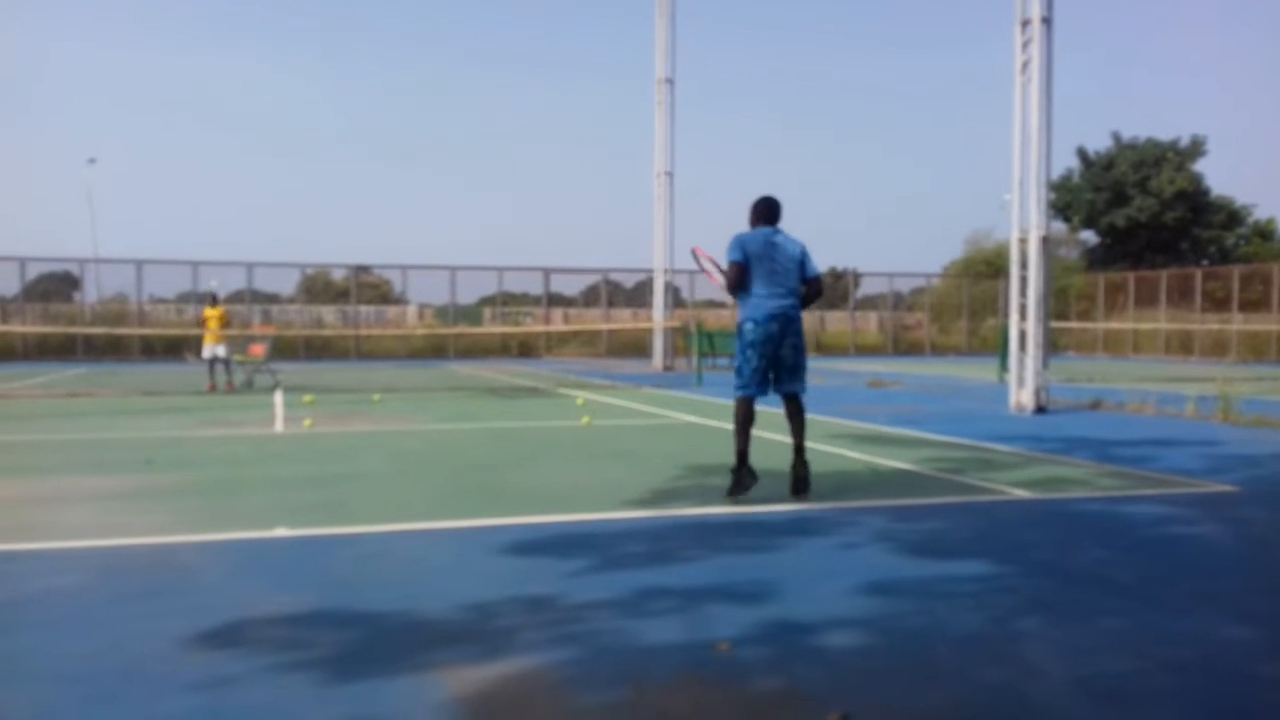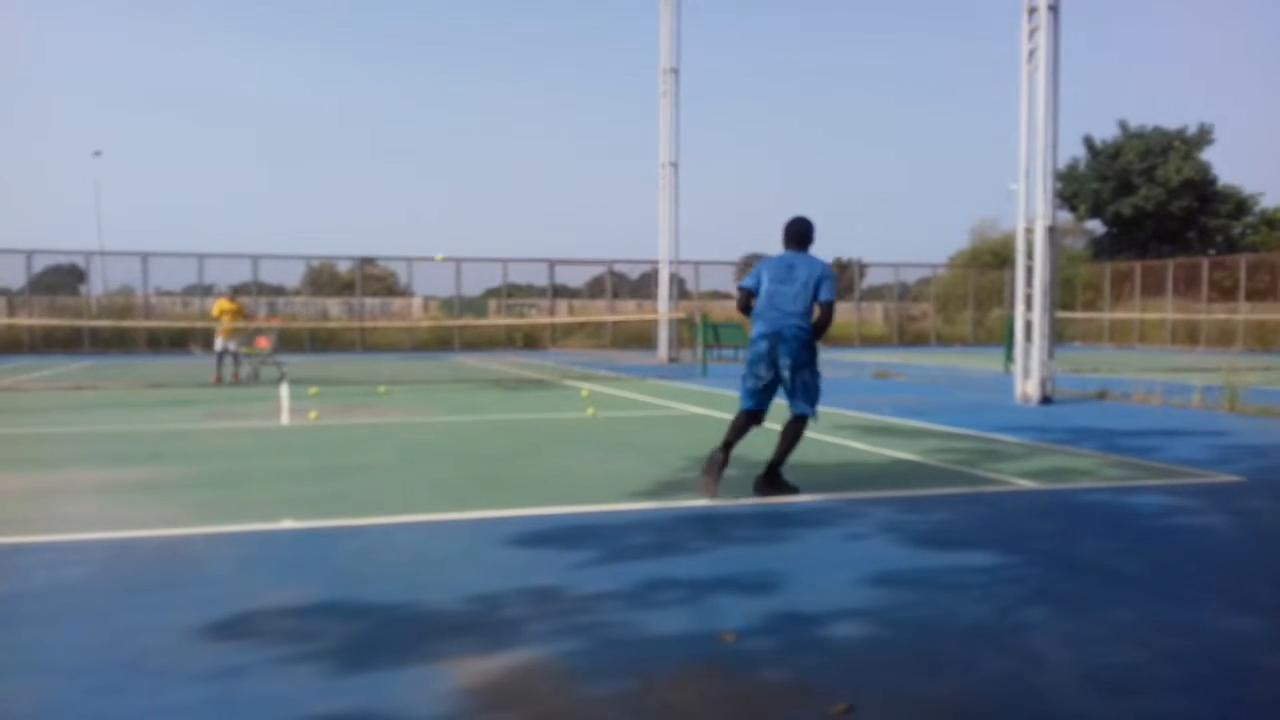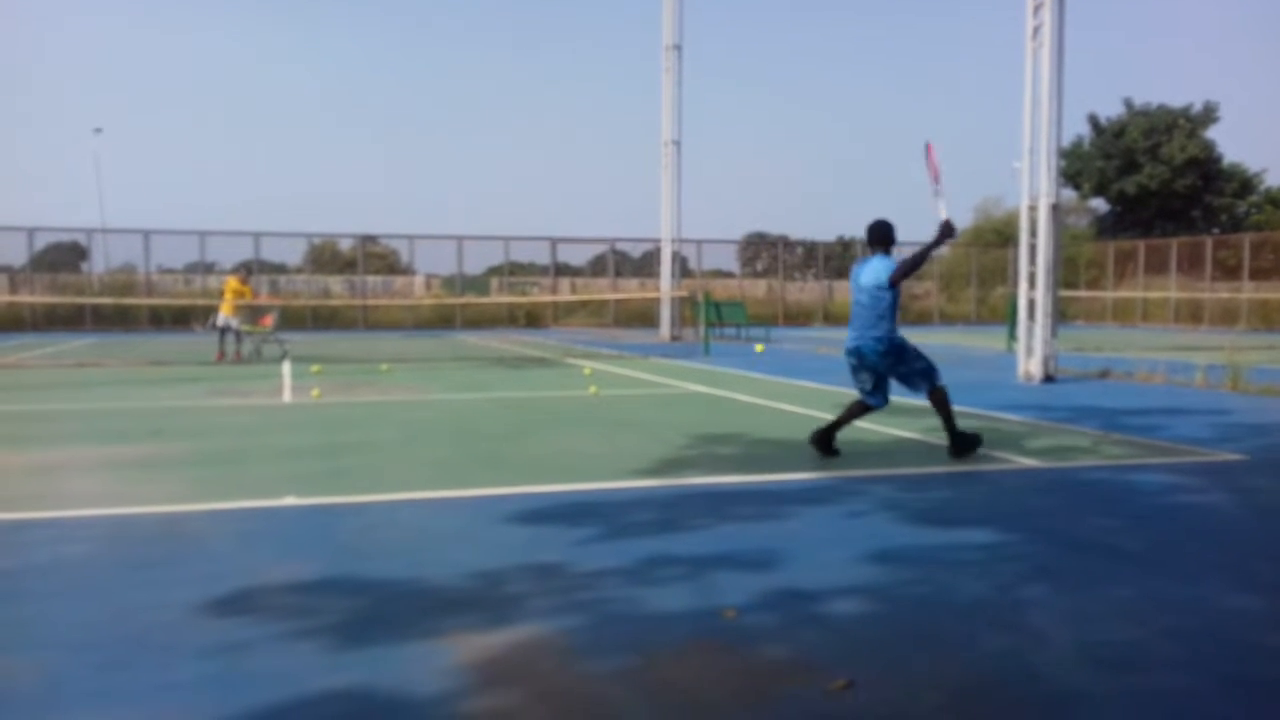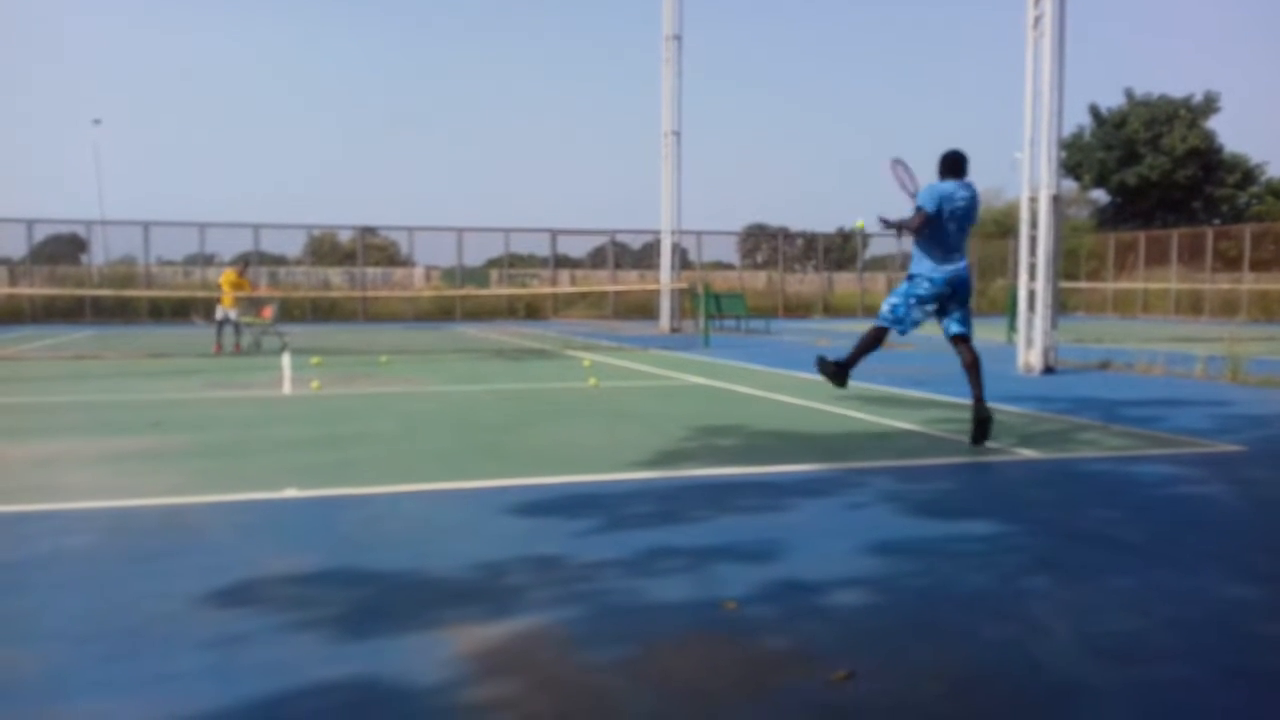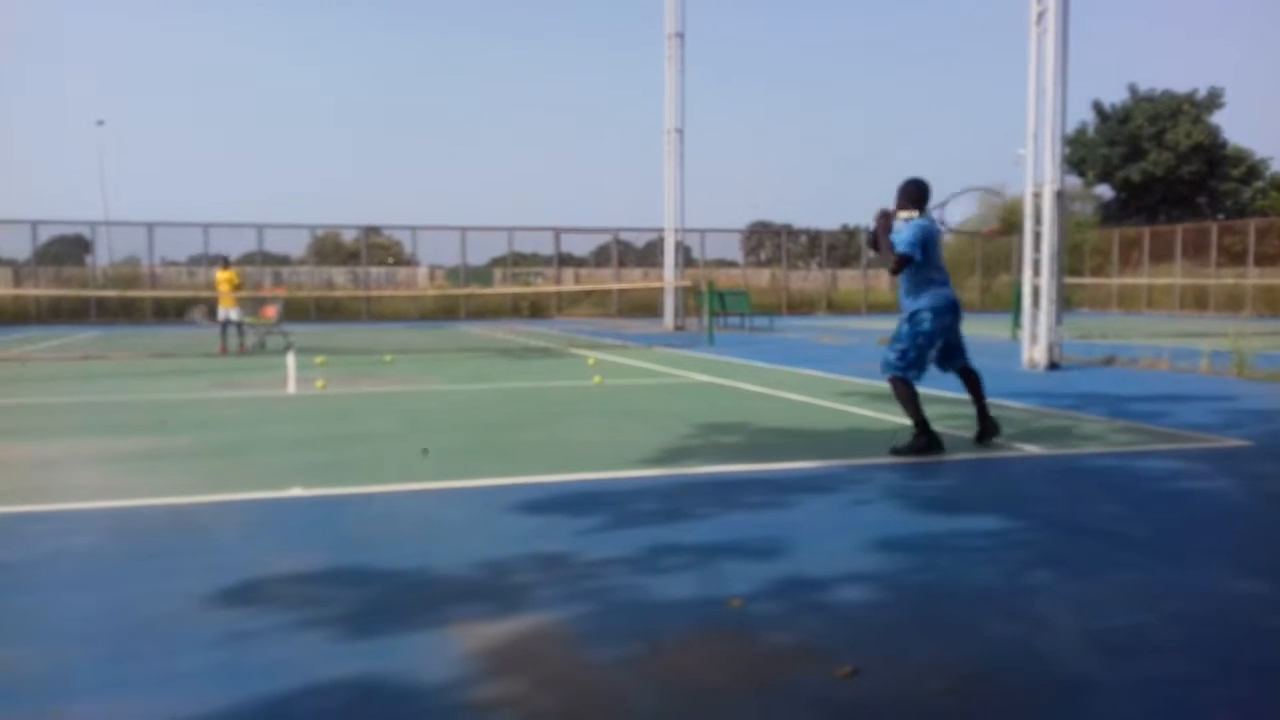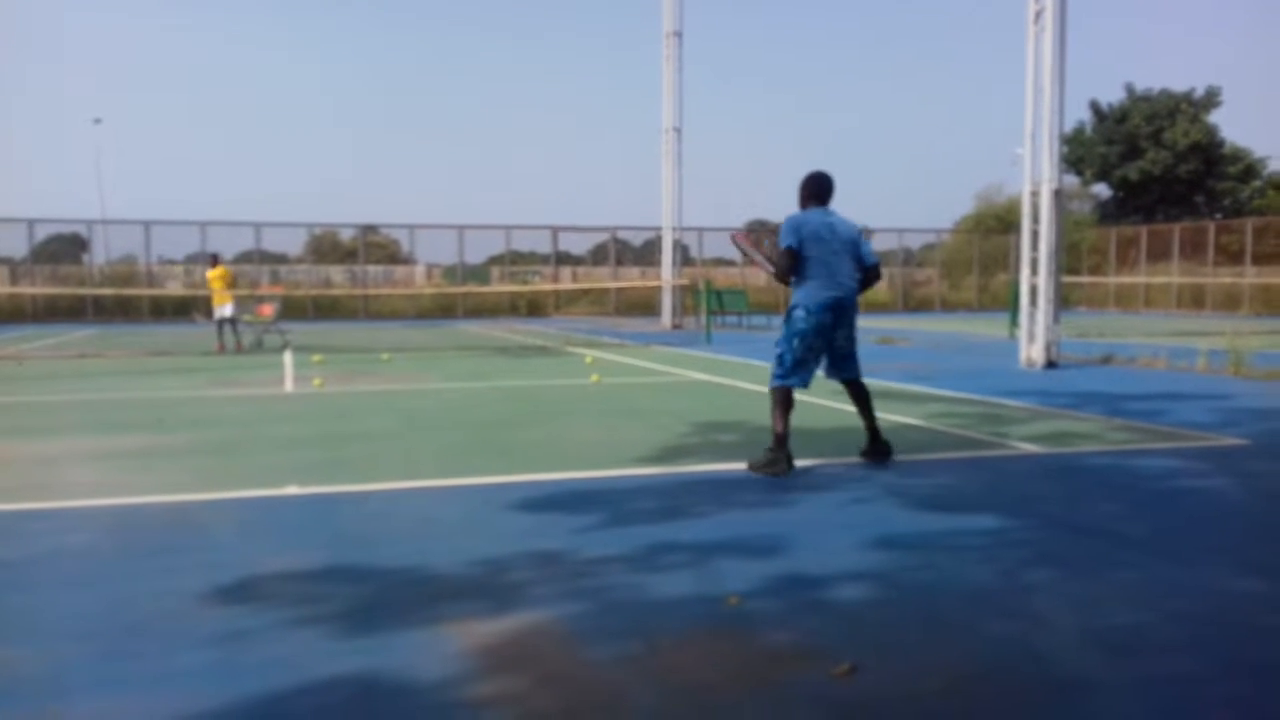
dt=0.5s
person 1, frame 1
left shoulder: (742, 241)
right shoulder: (796, 247)
left elbow: (734, 280)
right elbow: (816, 288)
left wrist: (733, 289)
left hip: (756, 322)
right hip: (789, 323)
left knee: (745, 395)
right knee: (792, 395)
left ankle: (743, 466)
right ankle: (798, 461)
person 1, frame 2
left shoulder: (764, 266)
right shoulder: (821, 270)
left elbow: (742, 303)
right elbow: (826, 316)
left hip: (763, 339)
right hip: (796, 339)
left knee: (751, 409)
right knee: (801, 411)
left ankle: (722, 452)
right ankle: (770, 475)
person 1, frame 3
left shoulder: (858, 268)
right shoulder: (886, 265)
right elbow: (898, 274)
left wrist: (933, 245)
right wrist: (936, 242)
left hip: (856, 348)
right hip: (882, 345)
left knee: (872, 399)
right knee: (931, 381)
left ankle: (827, 432)
right ankle: (955, 437)
person 1, frame 4
left shoulder: (935, 192)
right shoulder: (971, 194)
left elbow: (918, 226)
left wrist: (896, 223)
left hip: (929, 279)
right hip: (959, 278)
left knee: (884, 323)
right knee: (962, 342)
left ankle: (842, 369)
right ankle: (979, 408)
person 1, frame 5
left shoulder: (916, 229)
right shoulder: (908, 226)
left elbow: (894, 267)
right elbow: (876, 245)
left wrist: (883, 232)
right wrist: (883, 234)
left hip: (925, 312)
right hip: (945, 306)
left knee: (895, 372)
right knee: (960, 366)
left ankle: (924, 435)
right ankle: (986, 422)
person 1, frame 6
left shoulder: (795, 223)
right shoulder: (850, 229)
left elbow: (784, 267)
right elbow: (873, 273)
left wrist: (783, 278)
left hip: (808, 307)
right hip: (844, 305)
left knee: (783, 380)
right knee: (850, 377)
left ankle: (780, 451)
right ankle: (877, 441)
